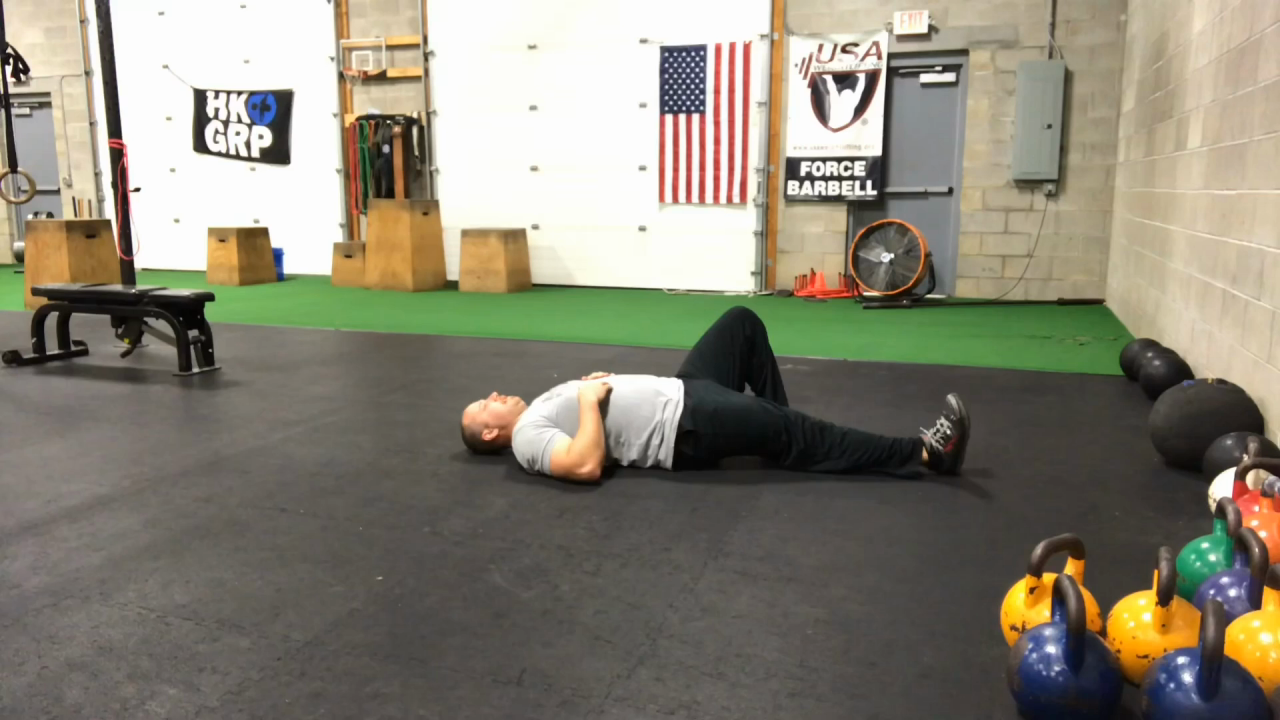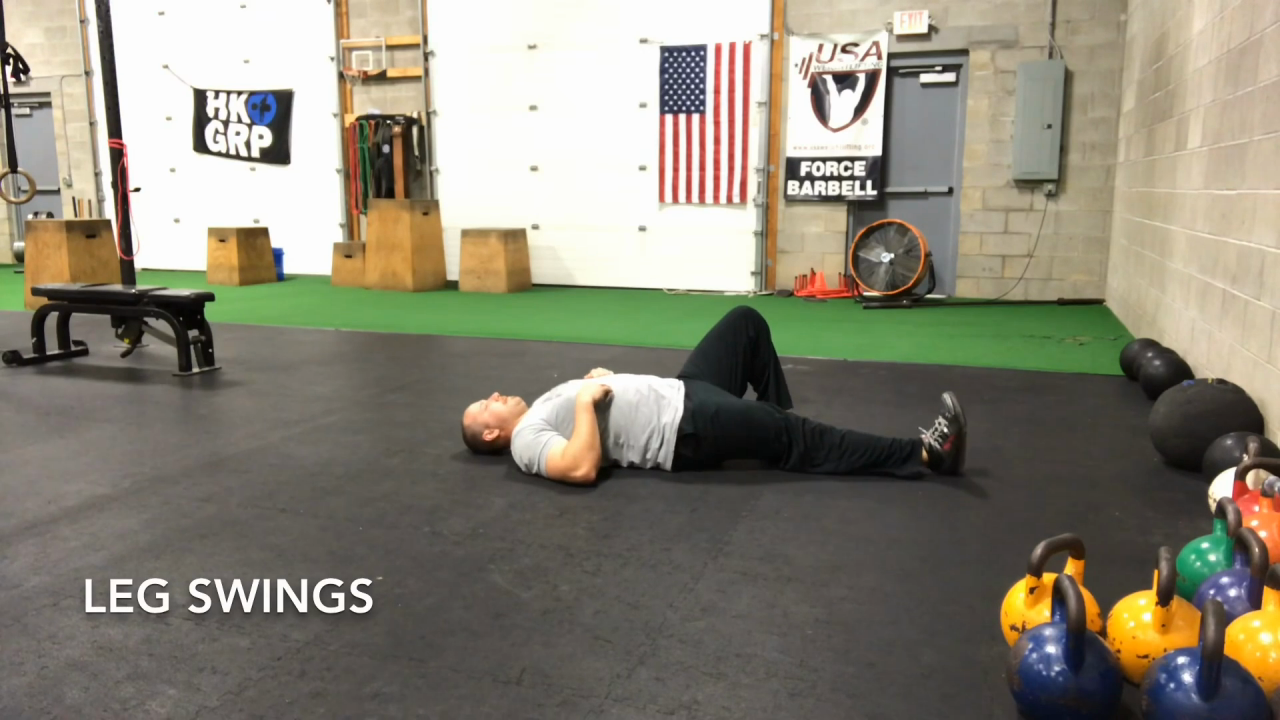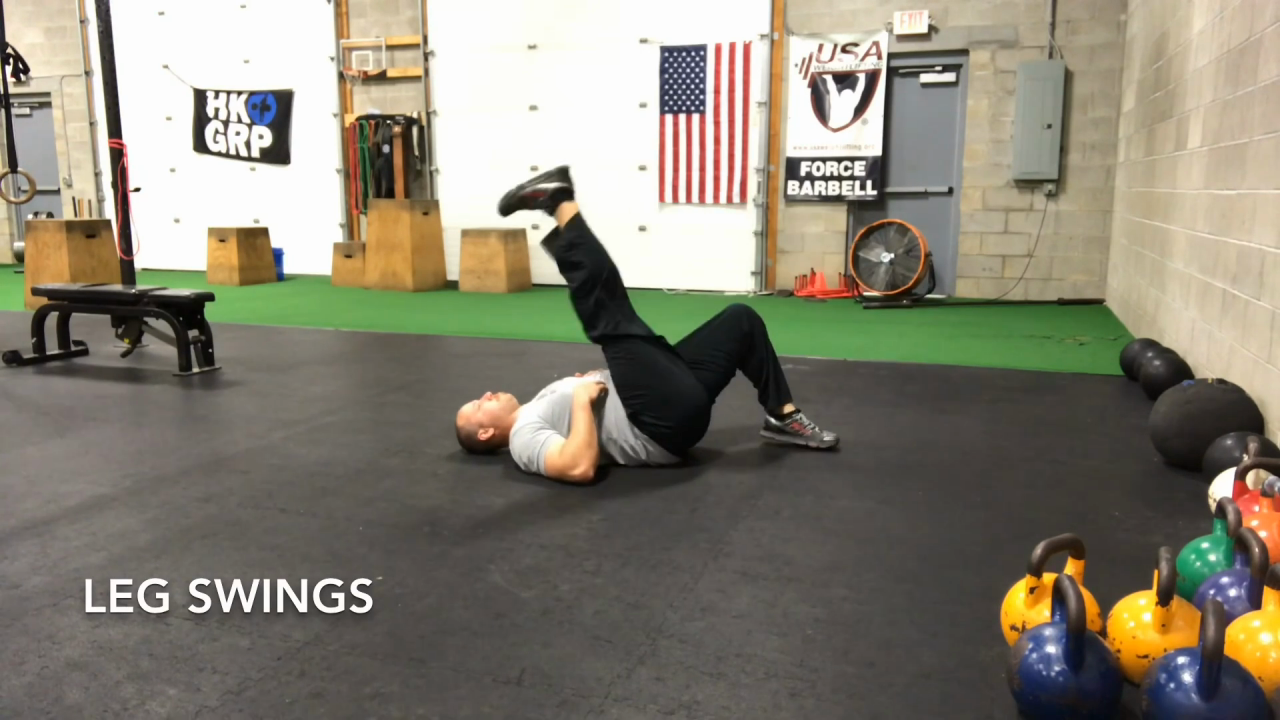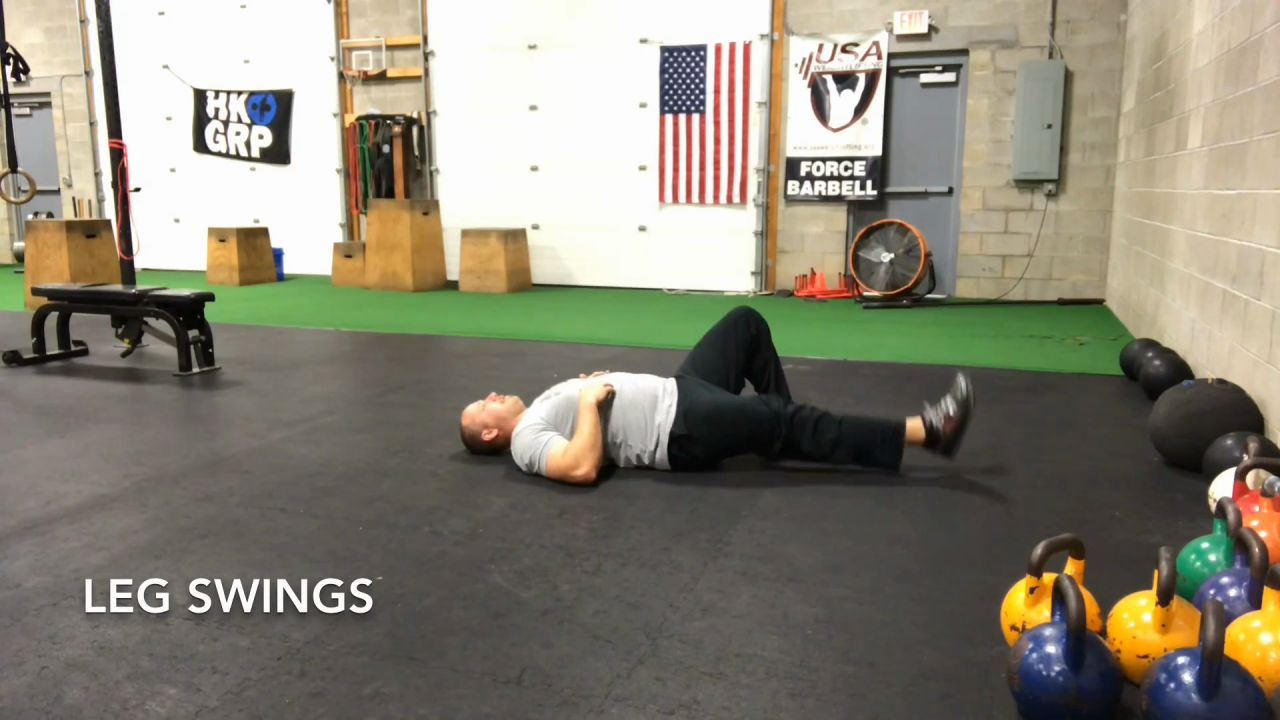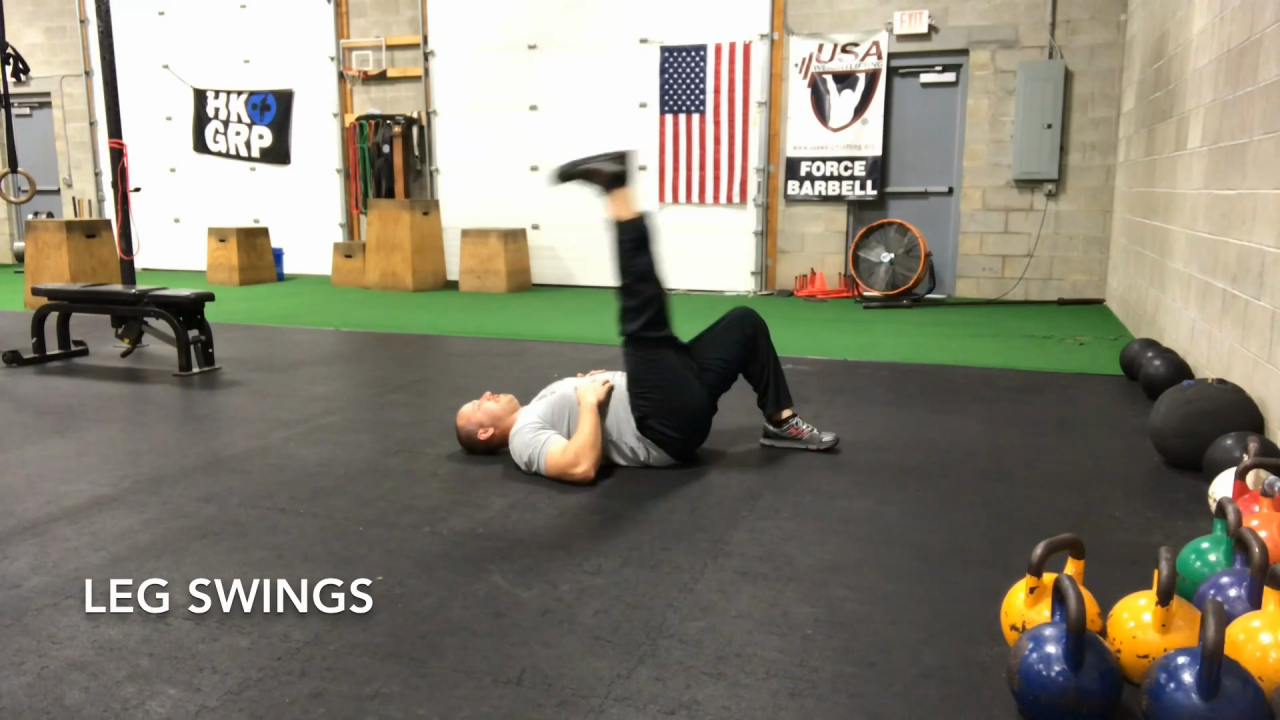
dt=1s
person 1, frame 1
left shoulder: (541, 409)
right shoulder: (528, 440)
right elbow: (588, 466)
left wrist: (593, 384)
right wrist: (590, 400)
left hip: (680, 393)
right hip: (686, 431)
left knee: (742, 323)
right knee: (797, 437)
left ankle: (775, 419)
right ankle: (925, 453)
person 1, frame 2
left shoulder: (543, 409)
right shoulder: (527, 440)
right elbow: (582, 469)
left wrist: (597, 380)
right wrist: (586, 401)
left hip: (682, 394)
right hip: (686, 432)
left knee: (746, 322)
right knee: (796, 439)
left ankle: (778, 414)
right ankle: (926, 453)
person 1, frame 3
left shoulder: (535, 411)
right shoulder: (524, 439)
right elbow: (581, 468)
left wrist: (588, 385)
right wrist: (582, 401)
left hip: (676, 401)
right hip: (668, 420)
left knee: (741, 320)
right knee: (607, 316)
left ankle: (784, 417)
person 1, frame 4
left shoulder: (543, 407)
right shoulder: (527, 440)
right elbow: (583, 467)
left wrist: (591, 387)
right wrist: (589, 402)
left hip: (678, 393)
right hip: (681, 433)
left knee: (746, 323)
right knee: (790, 426)
left ankle: (781, 415)
right ankle: (926, 432)
person 1, frame 5
left shoulder: (538, 412)
right shoulder: (525, 438)
right elbow: (583, 467)
left wrist: (597, 383)
right wrist: (589, 402)
left hip: (678, 406)
right hip: (670, 425)
left knee: (744, 323)
right knee: (644, 322)
left ankle: (782, 423)
